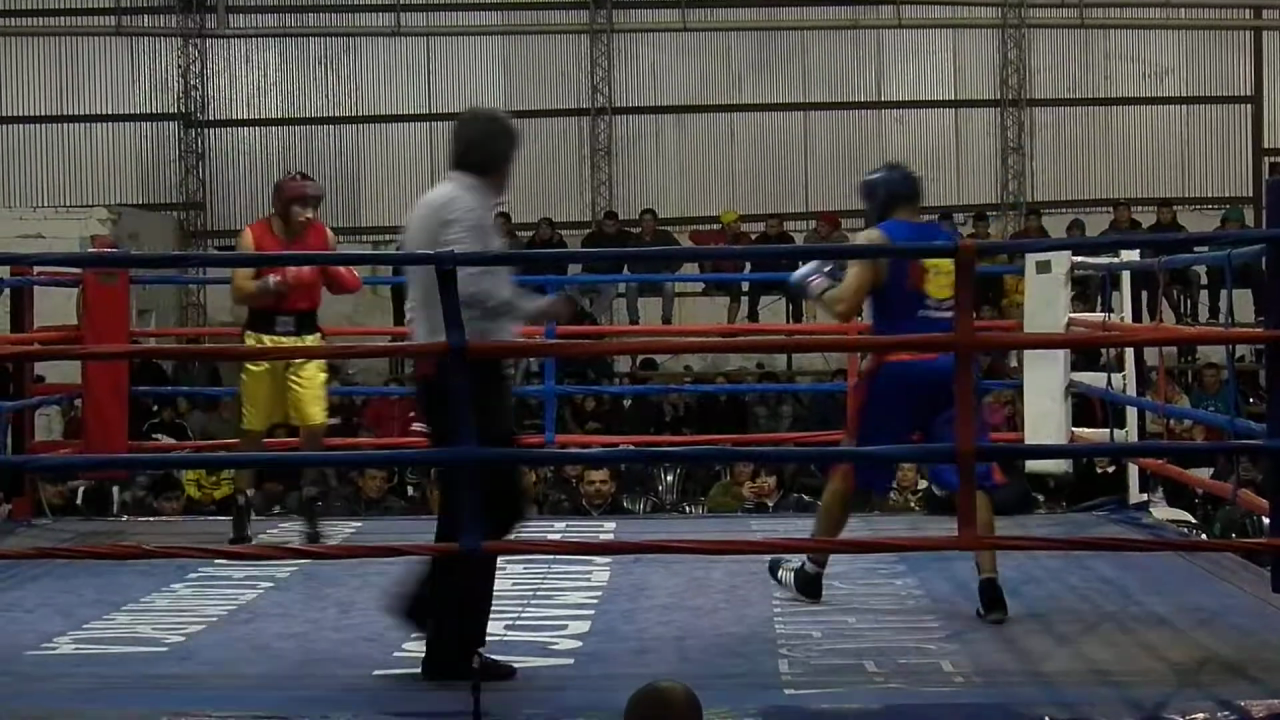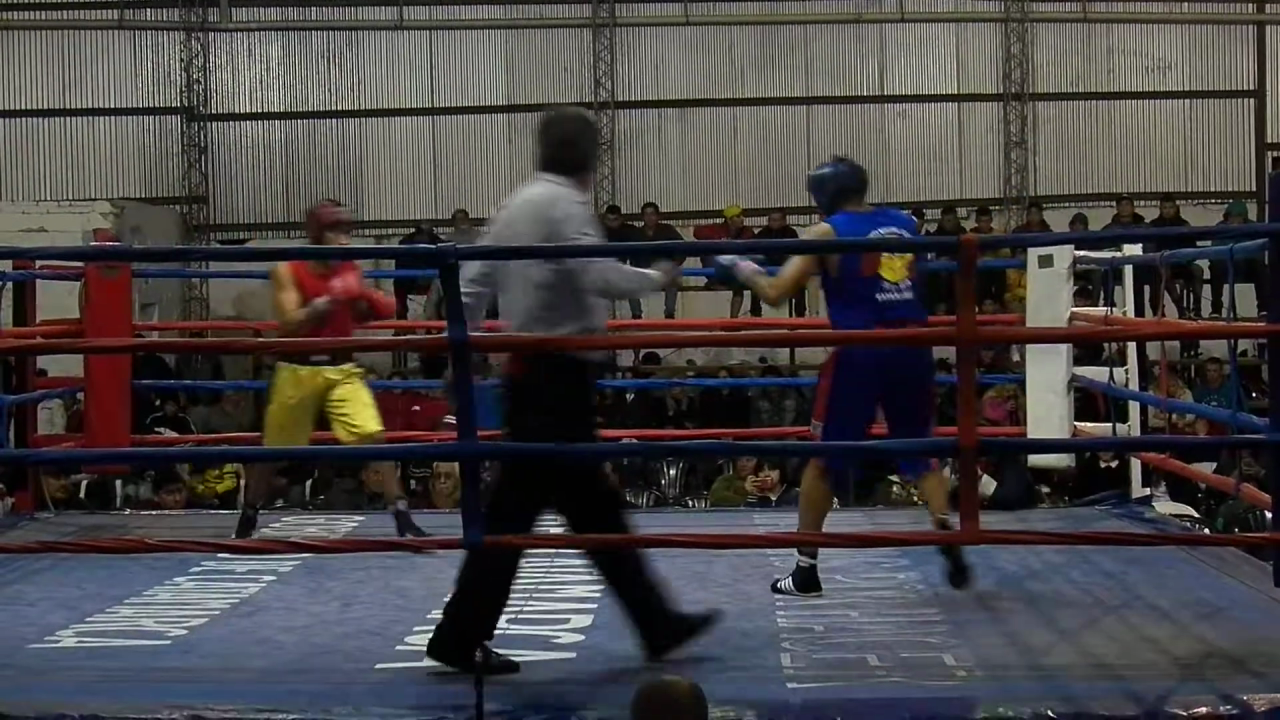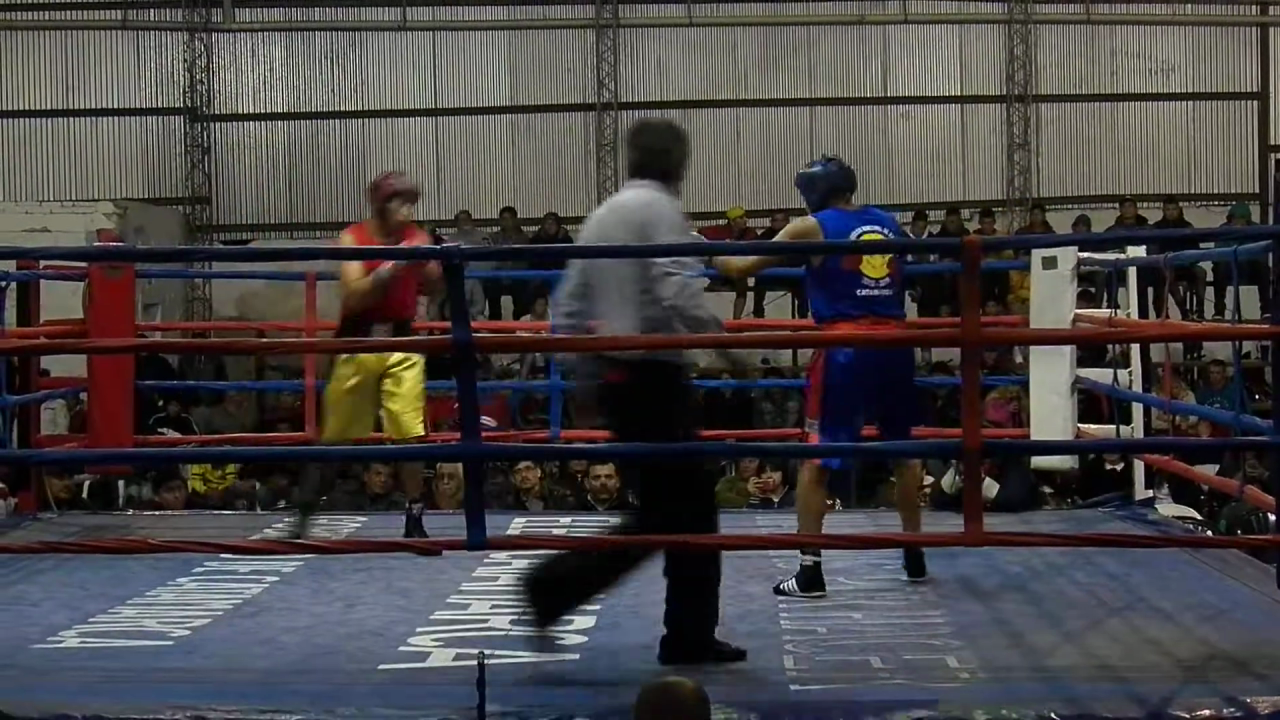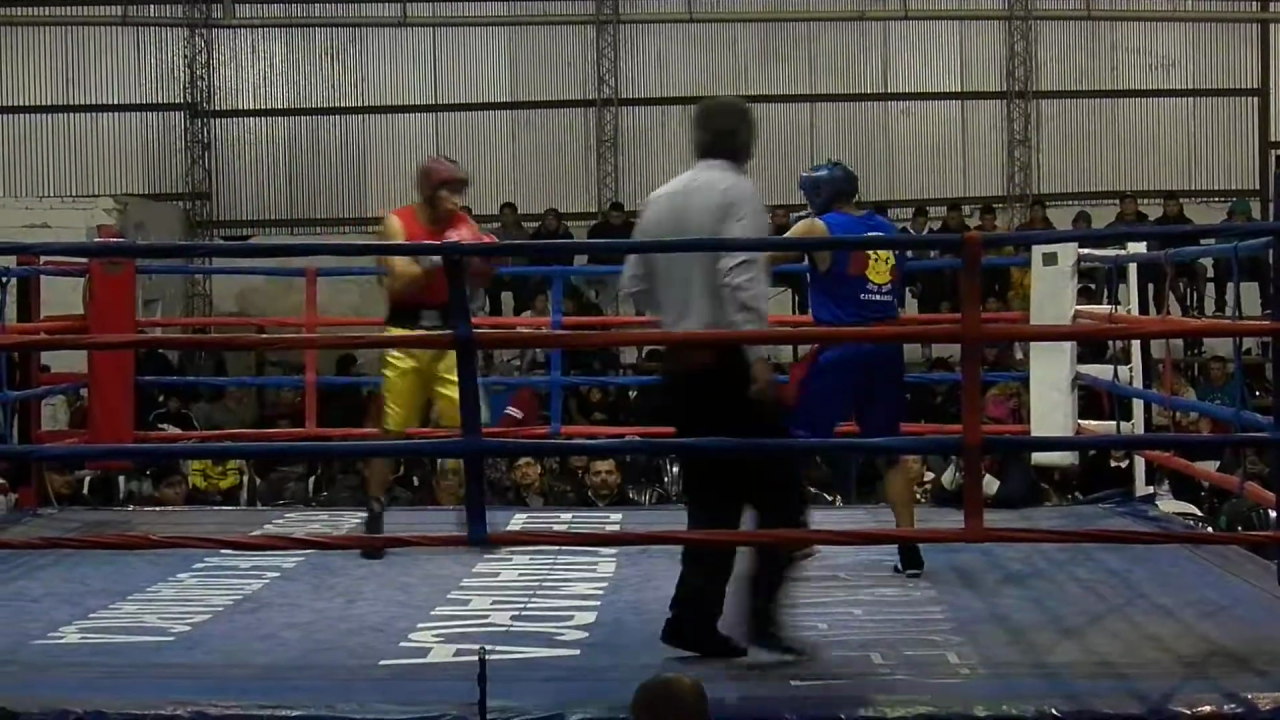
dt=0.2s
person 1, frame 1
left shoulder: (432, 203)
right shoulder: (463, 205)
left elbow: (418, 294)
right elbow: (473, 288)
right wrist: (540, 308)
left hip: (448, 372)
right hip: (465, 376)
left knee: (497, 502)
right knee: (473, 512)
left ankle: (430, 602)
right ankle: (452, 652)
person 1, frame 2
left shoulder: (513, 207)
right shoulder: (565, 206)
left elbow: (472, 289)
right elbow: (596, 275)
right wrist: (655, 278)
left hip: (528, 371)
right hip: (556, 376)
left knee: (595, 506)
right knee: (514, 510)
left ankle: (657, 622)
right ankle: (459, 638)
person 1, frame 3
left shoulder: (599, 218)
right shoulder: (662, 210)
left elbow: (566, 310)
right elbow: (681, 295)
left wrist: (587, 365)
right wrist: (726, 337)
left hip: (613, 375)
right hip: (651, 378)
left knee: (688, 507)
right knee: (670, 513)
left ankle: (691, 635)
right ankle: (555, 586)
person 1, frame 4
left shoulder: (659, 200)
right shoulder: (738, 193)
left elbow: (635, 287)
right elbow: (742, 279)
right wrist: (758, 355)
left hip: (679, 362)
right hip: (726, 364)
left knee: (716, 498)
right knee: (778, 489)
left ankle: (695, 624)
right ankle: (763, 615)
person 2, frame 1
left shoulder: (875, 241)
right shoulder: (953, 241)
left elbow: (845, 309)
left wrist: (815, 284)
left hip: (898, 368)
right hip: (951, 365)
left knee: (848, 471)
right knee: (971, 479)
left ankle: (811, 574)
right ankle: (989, 587)
person 2, frame 2
left shoulder: (826, 233)
right shoulder: (907, 224)
left elbow: (776, 293)
left wrist: (740, 265)
left hip: (860, 352)
right hip: (912, 350)
left knee: (823, 460)
right knee: (920, 456)
left ankle: (806, 571)
right ankle: (946, 529)
person 2, frame 3
left shoulder: (810, 228)
right shoulder: (889, 223)
left elbow: (743, 267)
left hip: (844, 348)
right hip: (894, 345)
left knee: (817, 456)
right knee: (901, 447)
left ankle: (810, 570)
right ankle: (913, 552)
person 2, frame 4
left shoulder: (817, 229)
right shoulder: (886, 230)
left hip: (838, 349)
right hip: (886, 349)
right knee: (889, 452)
right ankle: (908, 548)
person 3, frame 1
left shoulder: (322, 235)
right shoulder: (253, 236)
left elbow: (333, 284)
right elbow: (239, 292)
left wrist: (345, 279)
right wrist: (278, 281)
left hip: (307, 337)
right hip: (263, 337)
left knee: (314, 426)
right knee: (253, 429)
left ankle: (311, 507)
right ankle: (242, 509)
person 3, frame 2
left shoulder: (349, 265)
right shoulder: (287, 268)
left elbow: (358, 316)
right elbow: (289, 326)
left wrist: (375, 305)
right wrist: (328, 301)
left hip: (341, 366)
right hip: (298, 368)
left knee: (374, 437)
right knee: (273, 451)
left ankle: (403, 520)
right ankle: (248, 519)
person 3, frame 3
left shoulder: (417, 238)
right shoulder: (351, 239)
left elbow: (429, 285)
right elbow: (352, 298)
left wrist: (442, 266)
right wrist: (392, 267)
left hip: (402, 347)
right hip: (358, 347)
left knee: (411, 437)
right knee: (335, 439)
left ankle: (414, 521)
right ankle: (306, 506)
person 3, frame 4
left shoulder: (464, 224)
right shoulder: (397, 224)
left elbow: (479, 280)
right elbow: (399, 285)
left wrist: (484, 258)
right wrist: (439, 257)
left hip: (450, 332)
right hip: (407, 334)
right knee: (394, 431)
right ankle: (375, 518)
